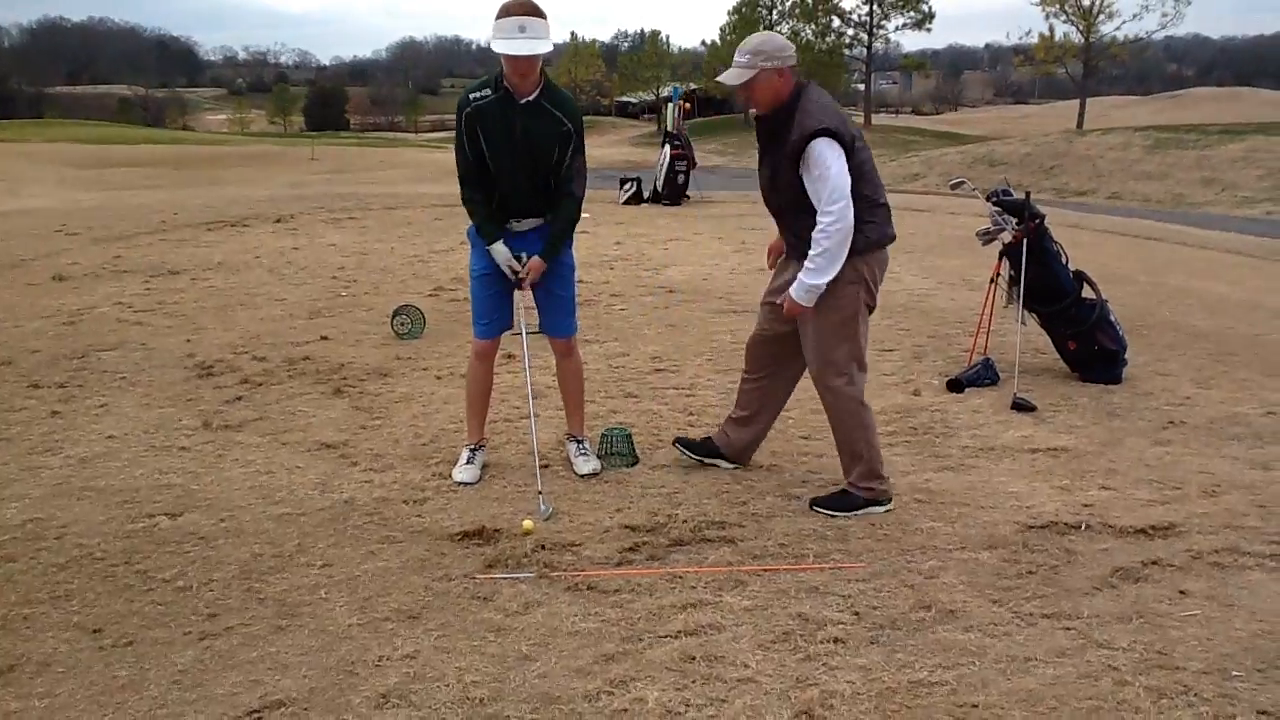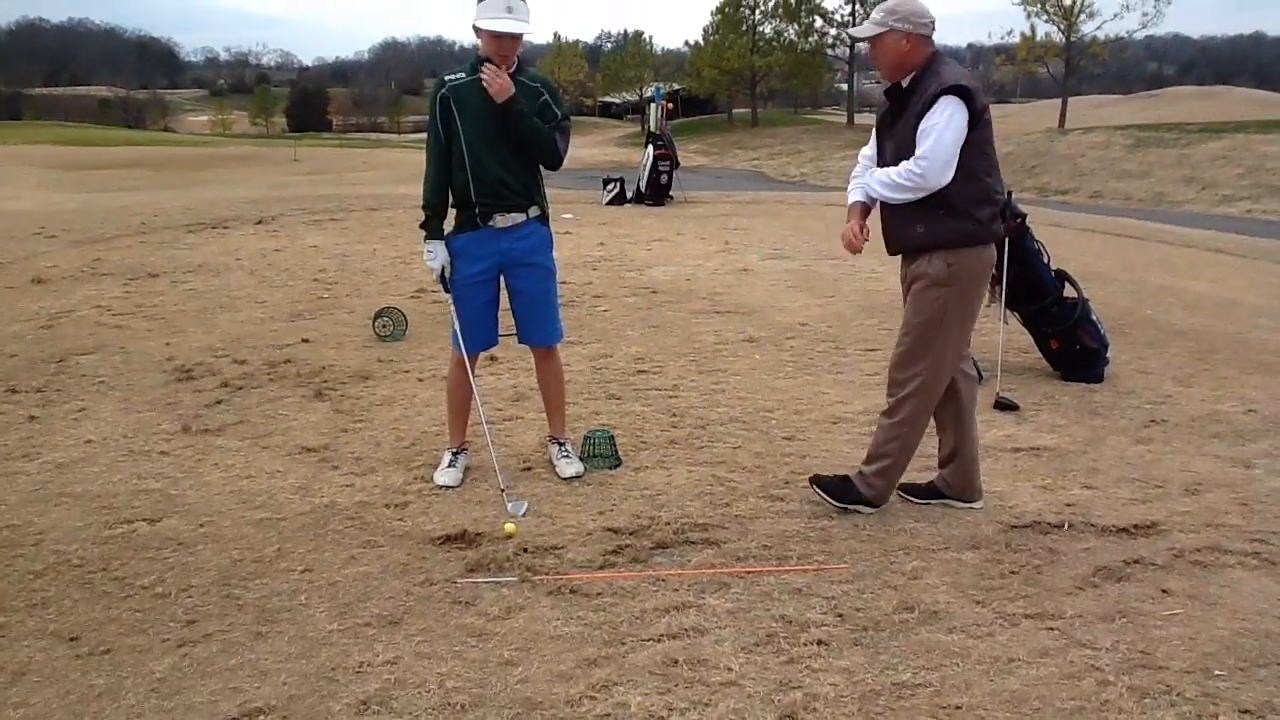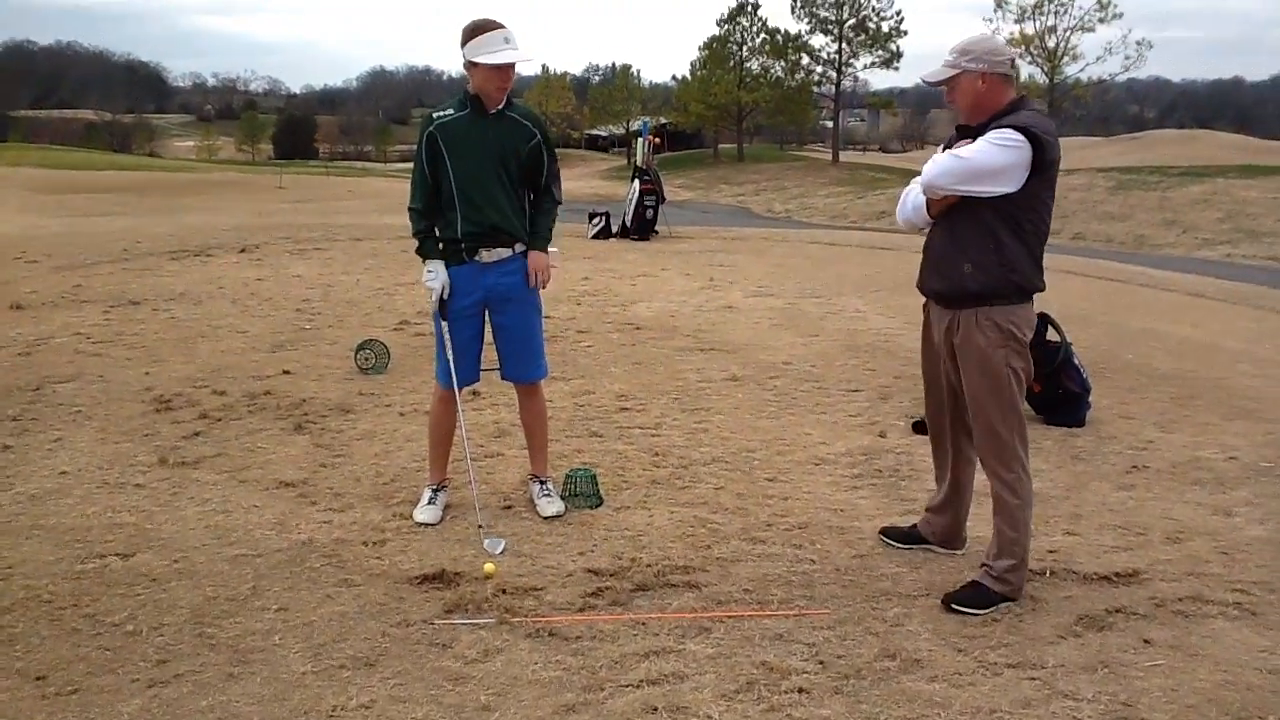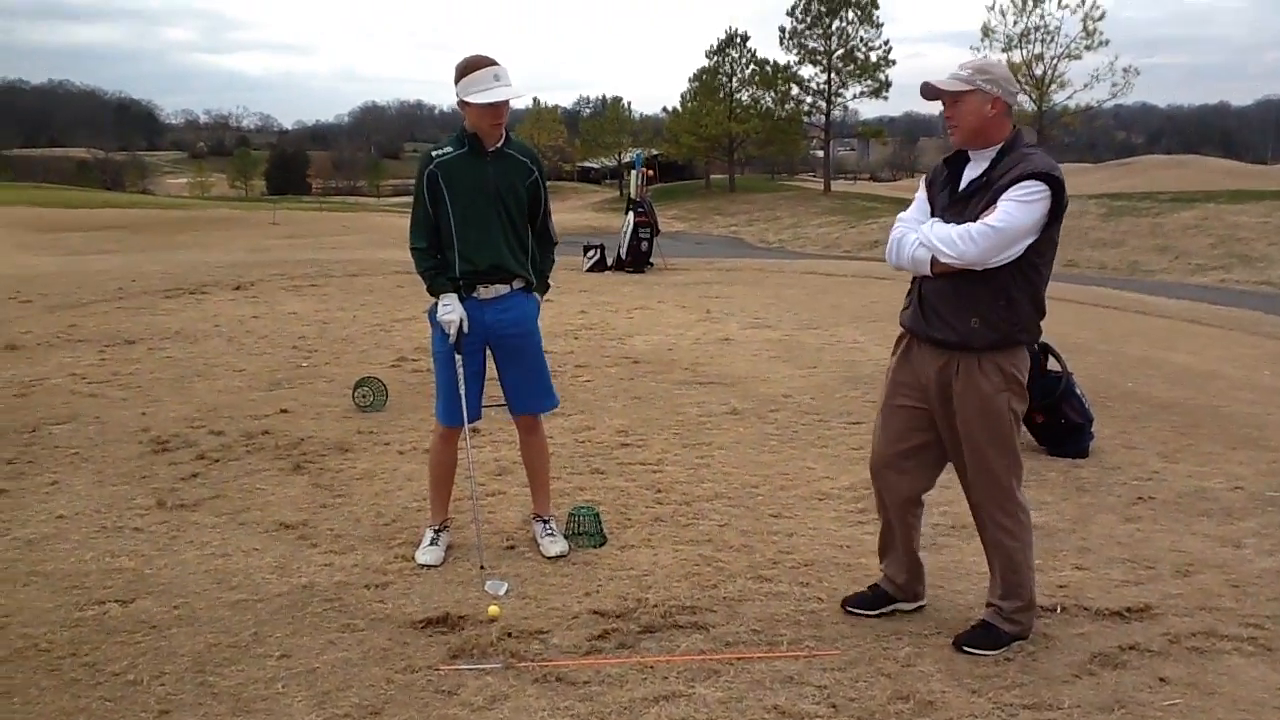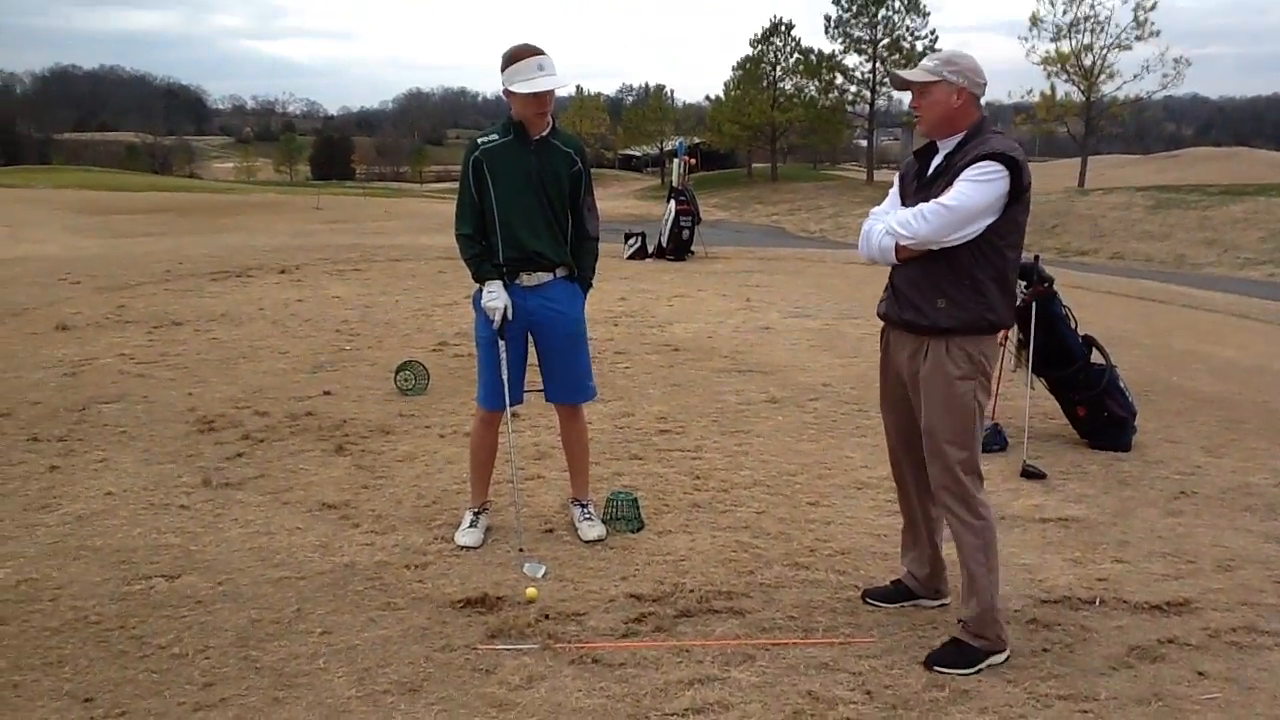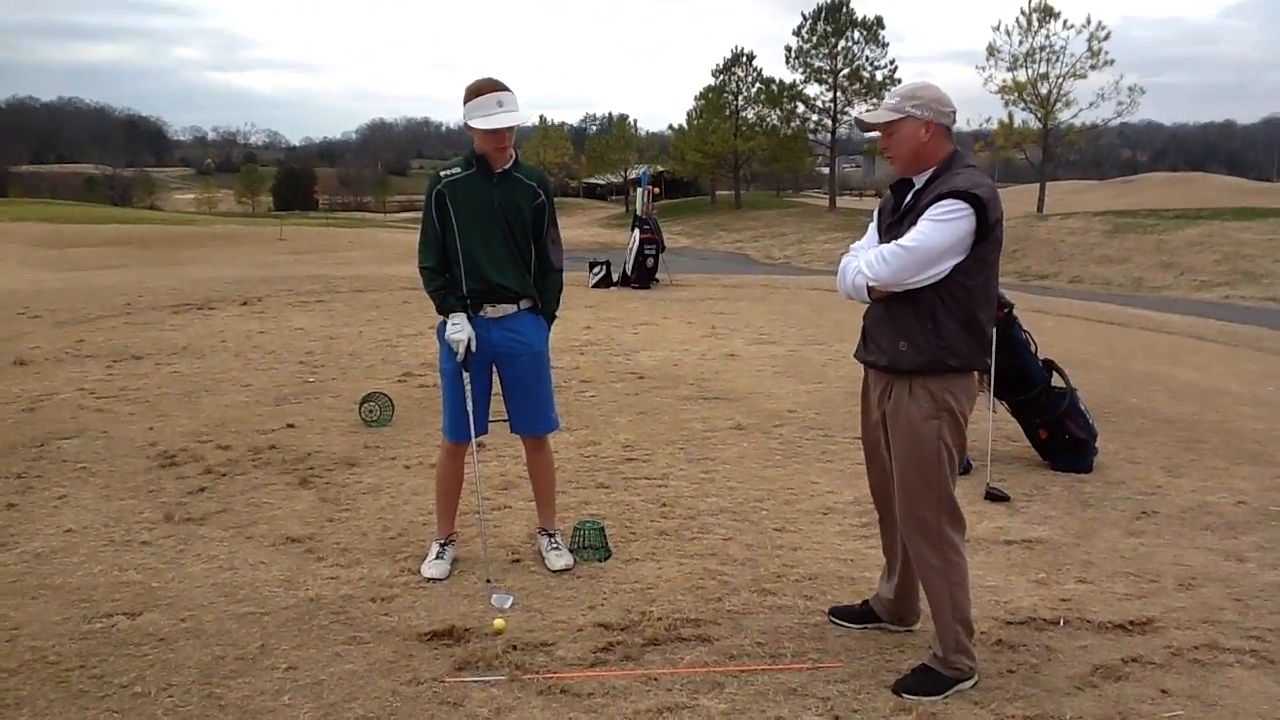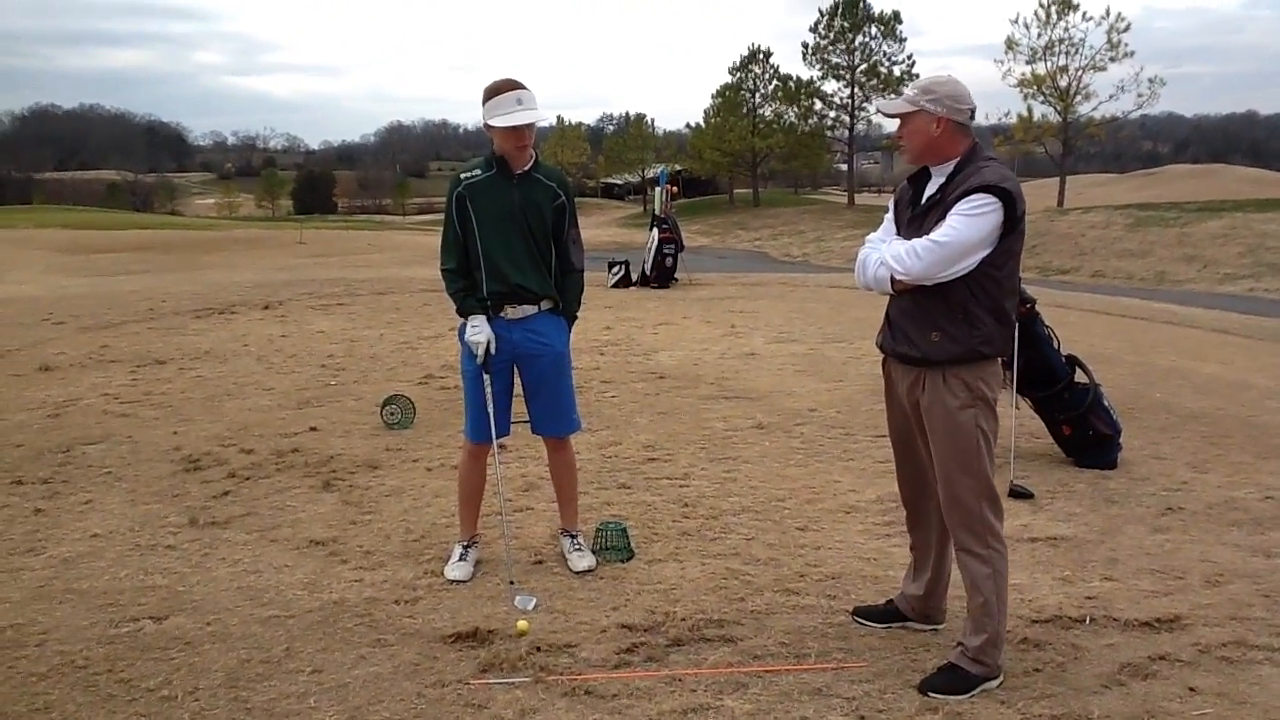
dt=0.7s
person 1, frame 1
left shoulder: (817, 130)
right shoulder: (778, 117)
left elbow: (838, 217)
left wrist: (806, 290)
right wrist: (784, 236)
left hip: (845, 261)
right hip: (804, 255)
left knee: (835, 373)
right knee: (767, 348)
left ankle: (868, 488)
right ankle: (730, 446)
person 1, frame 2
left shoulder: (949, 94)
right shoulder: (902, 96)
left elbow: (927, 173)
right elbow: (870, 162)
left wrist: (870, 184)
right wrist: (857, 208)
left hip: (955, 256)
right hip: (928, 253)
left knee: (915, 372)
right knee: (947, 368)
left ankle: (872, 484)
right ankle: (959, 481)
person 1, frame 3
left shoulder: (1023, 138)
right shoulder: (968, 137)
left elbow: (935, 175)
right elbow: (908, 208)
left wrist: (936, 187)
right wrist: (934, 201)
left hip: (993, 315)
right hip: (943, 305)
left knee: (999, 443)
right knee: (947, 425)
left ankle: (1005, 573)
right ankle: (942, 525)
person 1, frame 4
left shoulder: (1034, 179)
right shoulder: (944, 173)
left elbow: (974, 245)
right elbow: (898, 246)
left wrist: (929, 236)
right wrist: (949, 252)
left hip: (986, 360)
right hip: (919, 346)
left knee: (994, 491)
right knee: (892, 466)
left ankle: (1012, 613)
right ankle: (900, 582)
person 1, frame 5
left shoulder: (996, 162)
right shoulder: (919, 165)
left elbow: (924, 227)
right elbow: (871, 239)
left wrist: (899, 231)
right wrist: (910, 240)
left hip: (958, 343)
right hip: (902, 332)
left knee: (953, 478)
right knee: (910, 464)
left ankle: (984, 631)
right ankle: (922, 577)
person 1, frame 6
left shoulder: (964, 197)
right shoulder: (901, 195)
left elbow: (884, 269)
right elbow: (850, 274)
left wrist: (874, 270)
right wrist: (881, 280)
left hip: (932, 382)
right hip: (884, 369)
left knee: (928, 516)
right knee: (892, 501)
left ankle: (955, 658)
right ankle: (894, 604)
person 1, frame 7
left shoulder: (988, 190)
right shoulder: (914, 189)
left elbow: (918, 262)
right elbow: (868, 266)
left wrist: (895, 257)
right wrist: (907, 268)
left hip: (960, 373)
right hip: (903, 360)
left knee: (968, 507)
right knee: (919, 493)
left ankle: (982, 655)
right ankle: (919, 601)
person 2, frame 1
left shoulder: (563, 109)
right shoulder: (474, 105)
left elbow: (572, 189)
right elbow: (470, 182)
left wrist: (545, 254)
right wrist: (495, 241)
left hip: (548, 237)
right hip: (494, 238)
left knee: (564, 341)
right knee: (484, 344)
left ankle: (577, 438)
right ankle: (474, 445)
person 2, frame 2
left shoulder: (538, 89)
right shoulder: (451, 90)
left elbow: (554, 155)
right elbow: (437, 165)
left wrist: (513, 103)
right wrist: (433, 234)
left hip: (529, 232)
right hip: (471, 235)
left knee: (545, 345)
right knee: (465, 349)
left ankle: (559, 440)
right ankle: (456, 448)
person 2, frame 3
left shoulder: (528, 126)
right shoulder: (439, 126)
left elbow: (547, 193)
right elbow: (422, 201)
left wrist: (540, 246)
right wrist: (431, 258)
left hip: (515, 268)
right hip: (458, 270)
left knee: (529, 381)
right knee: (448, 385)
left ankle: (540, 479)
right ankle: (436, 485)
person 2, frame 4
left shoulder: (525, 162)
right shoulder: (437, 165)
left elbow: (543, 232)
right elbow: (421, 241)
left wrist: (538, 286)
right wrist: (443, 294)
left hip: (515, 303)
right hip: (458, 306)
left knee: (529, 415)
right knee: (449, 424)
left ankle: (543, 517)
right ankle: (437, 525)
person 2, frame 5
left shoulder: (571, 152)
right shoulder: (483, 152)
left elbow: (586, 227)
right elbow: (468, 228)
left wrist: (580, 285)
right wrist: (490, 282)
left hip: (559, 291)
right hip: (502, 292)
left knee: (571, 403)
right knee: (490, 407)
left ankle: (581, 502)
right ankle: (477, 508)
person 2, frame 6
left shoulder: (534, 184)
right shoulder: (446, 185)
left elbow: (549, 260)
right elbow: (431, 260)
left wrist: (542, 318)
right wrist: (453, 314)
left hip: (522, 323)
right hip: (465, 324)
left knee: (536, 434)
right knee: (455, 439)
left ankle: (548, 532)
right ankle: (444, 539)
person 2, frame 7
left shoulder: (554, 186)
right shoulder: (466, 186)
left elbow: (571, 261)
right elbow: (453, 262)
left wrist: (563, 319)
right wrist: (472, 316)
left hip: (544, 324)
right hip: (486, 326)
left knee: (558, 436)
right knee: (477, 441)
left ankle: (571, 534)
right ankle: (466, 542)
